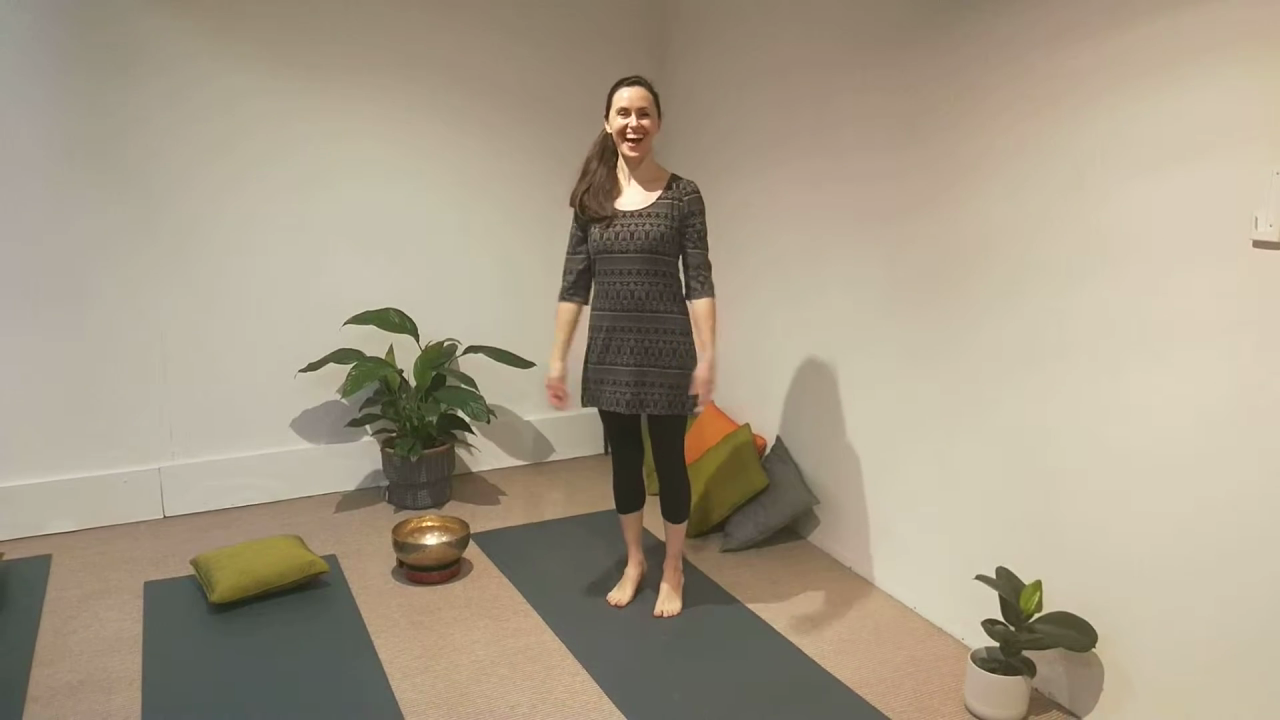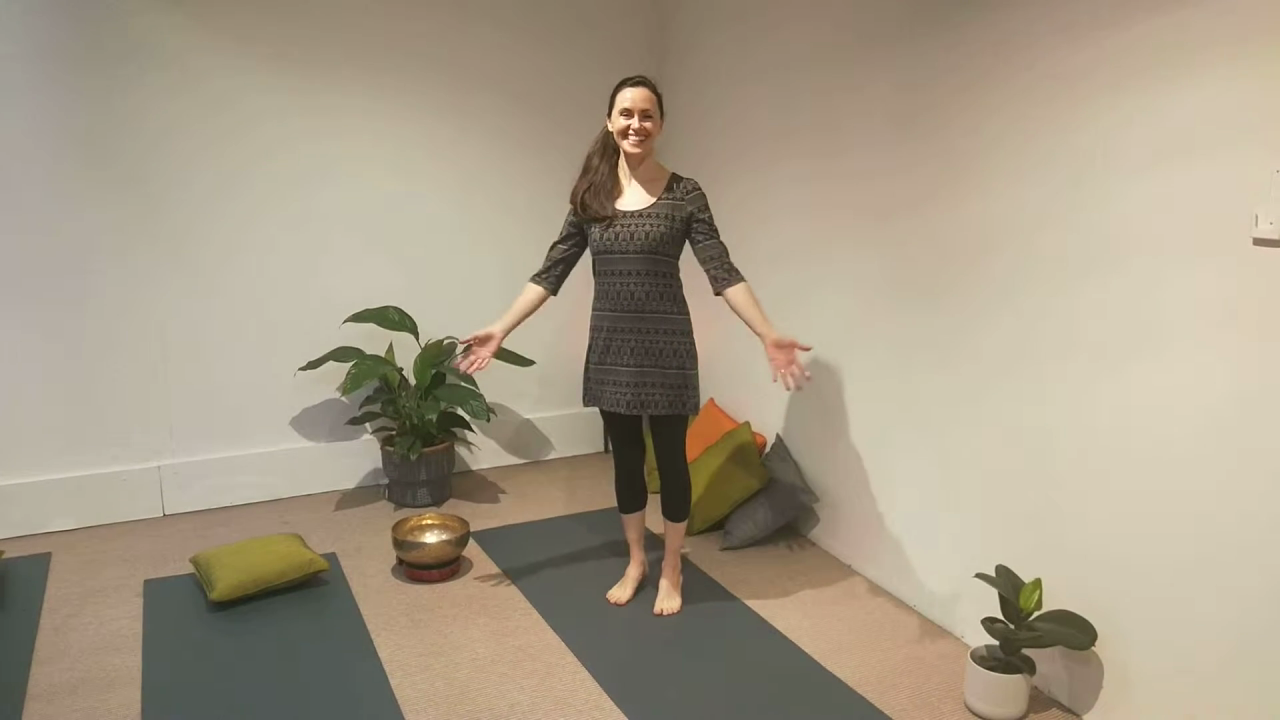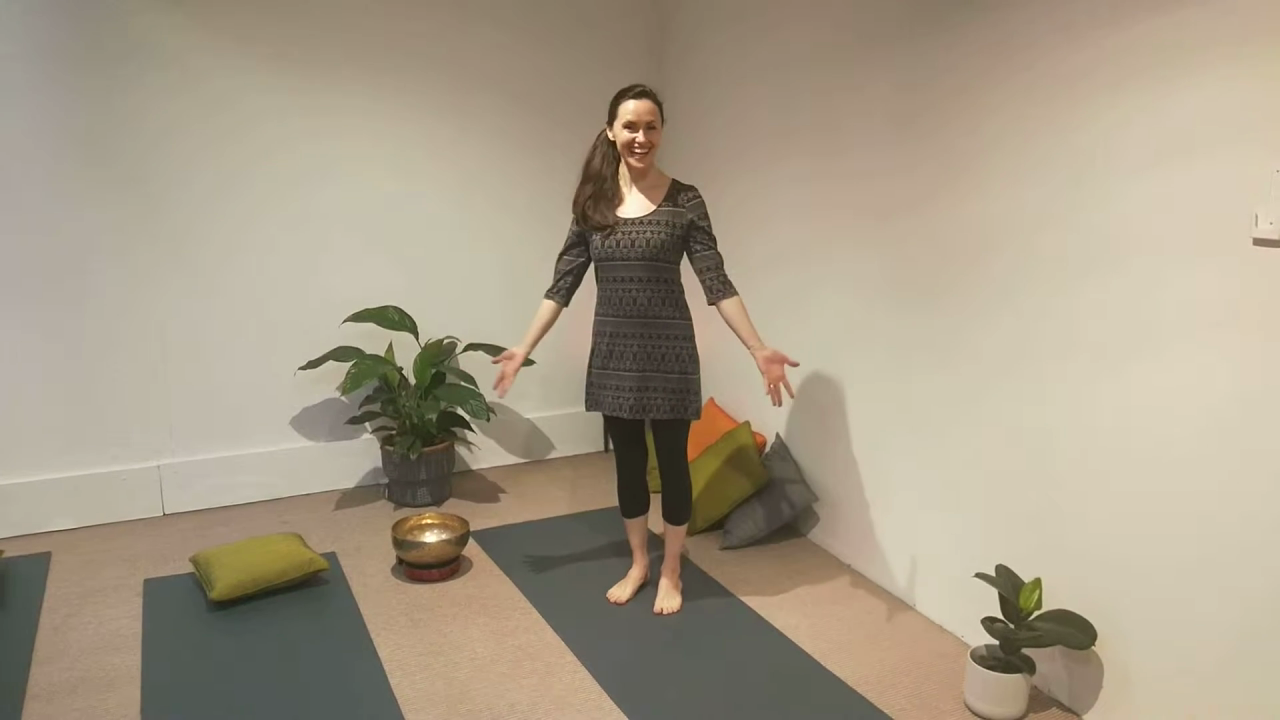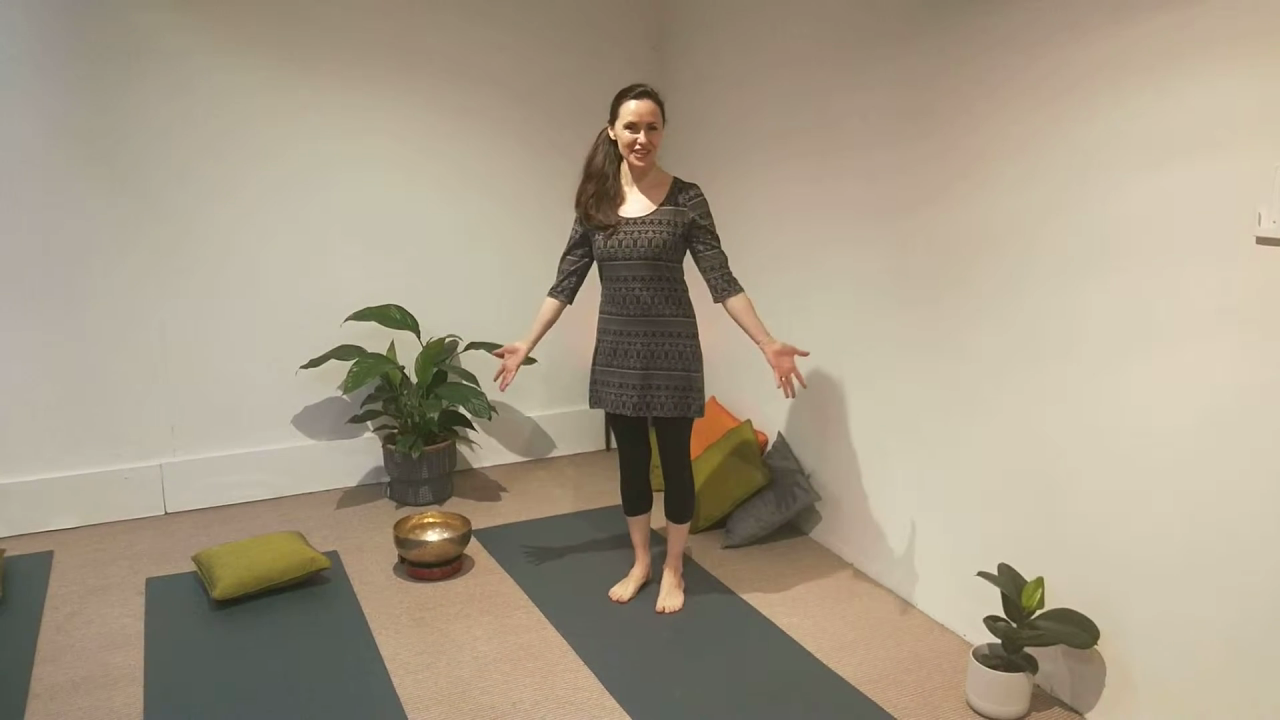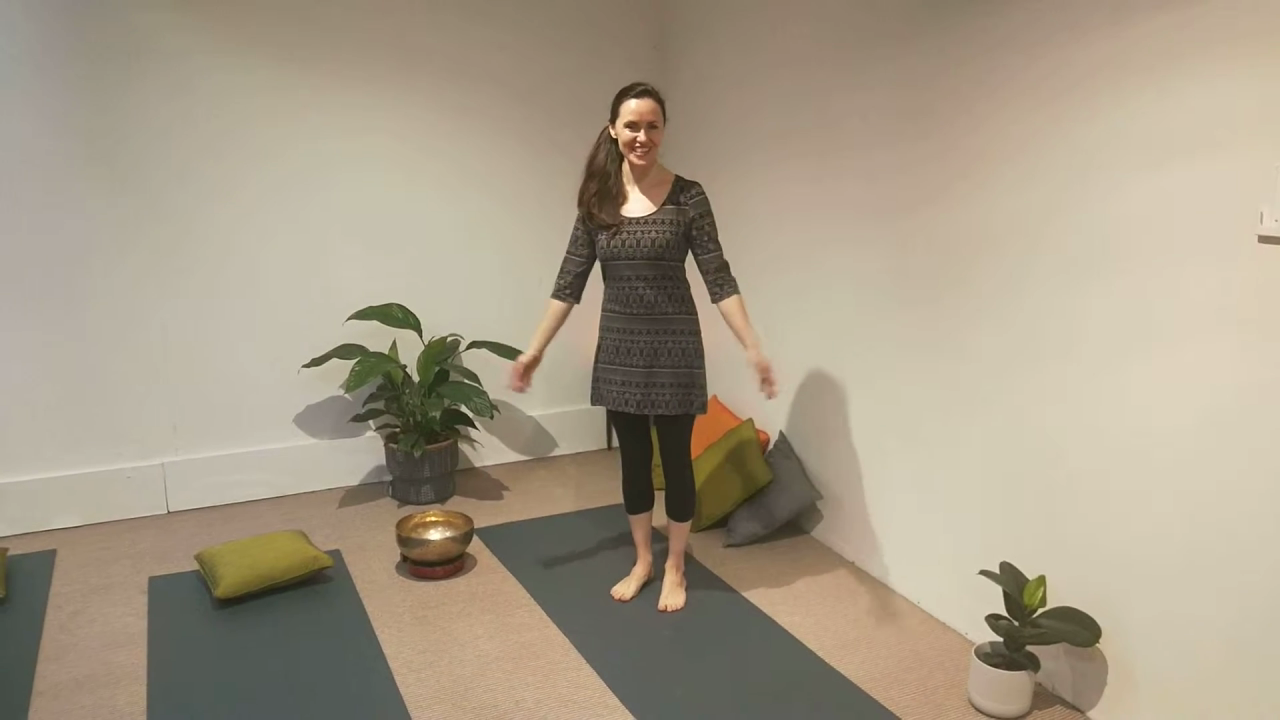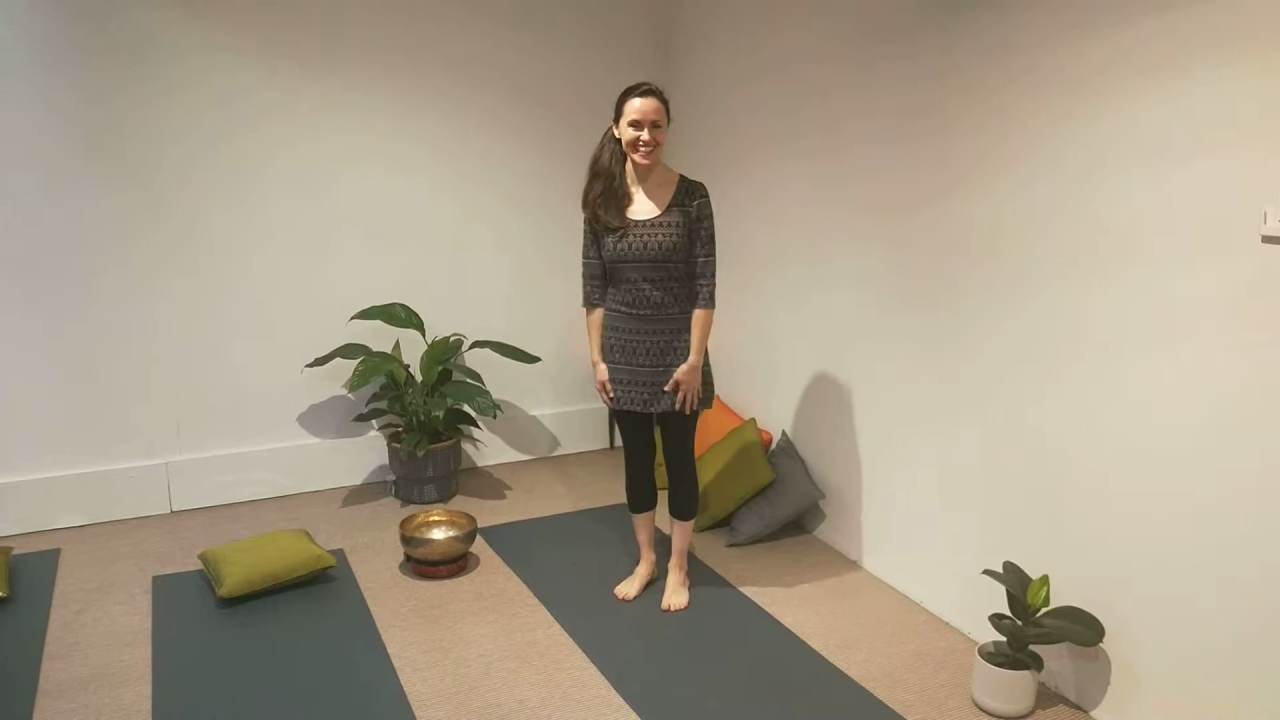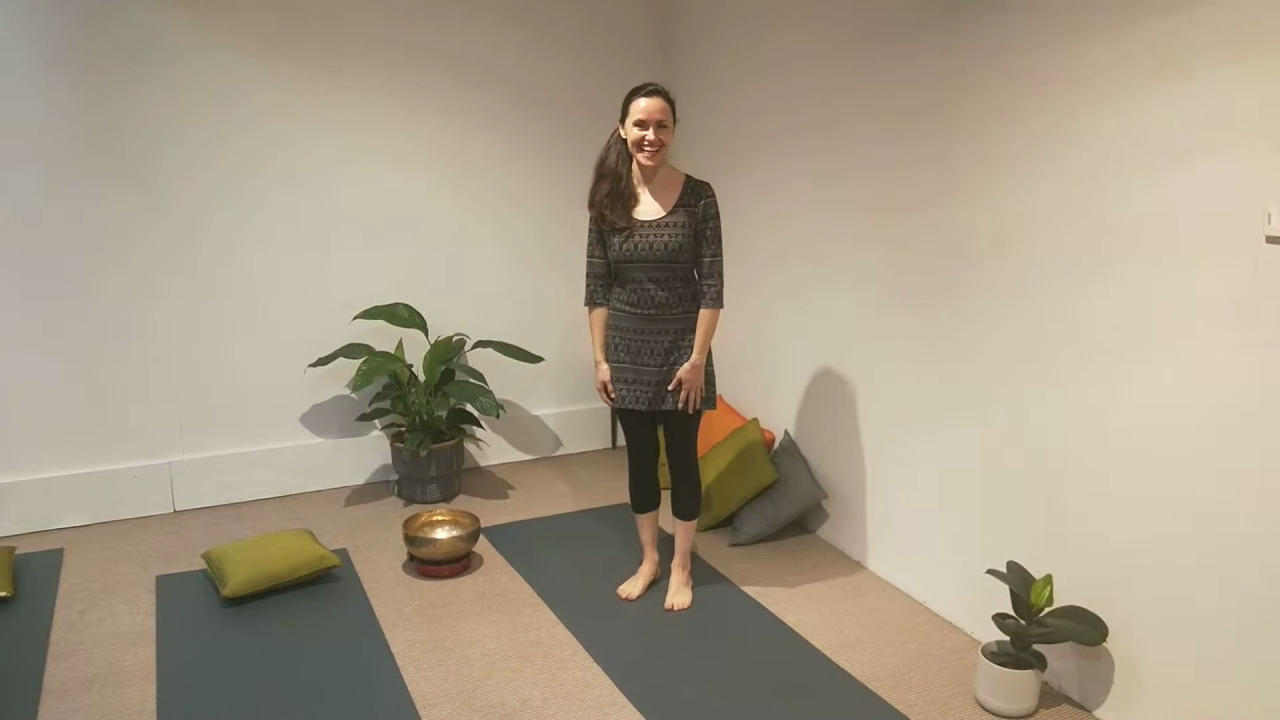
dt=0.3s
person 1, frame 1
left shoulder: (683, 194)
right shoulder: (591, 196)
left elbow: (700, 283)
right elbow: (573, 284)
left wrist: (706, 357)
right wrist: (558, 357)
left hip: (666, 346)
right hip: (609, 348)
left knee: (669, 459)
right knee: (624, 458)
left ankle: (672, 572)
right ankle: (634, 562)
person 1, frame 2
left shoulder: (684, 194)
right shoulder: (591, 194)
left elbow: (722, 272)
right elbow: (551, 271)
left wrist: (768, 335)
right wrist: (500, 329)
left hip: (665, 345)
right hip: (610, 346)
left knee: (670, 458)
right knee: (625, 457)
left ankle: (671, 571)
right ankle: (636, 561)
person 1, frame 3
left shoulder: (685, 201)
right shoulder: (593, 201)
left elbow: (717, 283)
right elbow: (563, 282)
left wrist: (759, 350)
right wrist: (524, 347)
left hip: (668, 351)
right hip: (613, 351)
left knee: (672, 461)
right knee: (628, 461)
left ankle: (671, 571)
right ankle: (638, 563)
person 1, frame 4
left shoulder: (686, 199)
right shoulder: (595, 201)
left elbow: (722, 280)
right elbow: (566, 280)
left wrist: (769, 344)
right wrist: (527, 343)
left hip: (671, 348)
right hip: (616, 349)
left knee: (674, 460)
right knee: (631, 459)
left ankle: (673, 570)
right ankle: (640, 562)
person 1, frame 5
left shoulder: (687, 196)
right shoulder: (598, 199)
left elbow: (719, 279)
right elbow: (569, 280)
left wrist: (753, 347)
right wrist: (535, 348)
left hip: (673, 345)
right hip: (618, 346)
left knee: (675, 458)
right knee: (633, 457)
left ankle: (675, 568)
right ankle: (642, 560)
person 1, frame 6
left shoulder: (692, 197)
right shoulder: (602, 199)
left elbow: (705, 286)
right elbow: (594, 287)
left wrist: (695, 359)
right wrist: (596, 358)
left hip: (676, 347)
right hip: (624, 348)
left knee: (679, 458)
right knee: (637, 457)
left ankle: (678, 568)
right ankle: (645, 560)
person 1, frame 7
left shoulder: (698, 196)
right shoulder: (608, 198)
left elbow: (712, 285)
right elbow: (598, 286)
left wrist: (698, 358)
right wrist: (599, 358)
left hip: (680, 346)
right hip: (627, 348)
left knee: (681, 458)
right knee: (640, 457)
left ankle: (681, 568)
right ankle: (648, 560)
